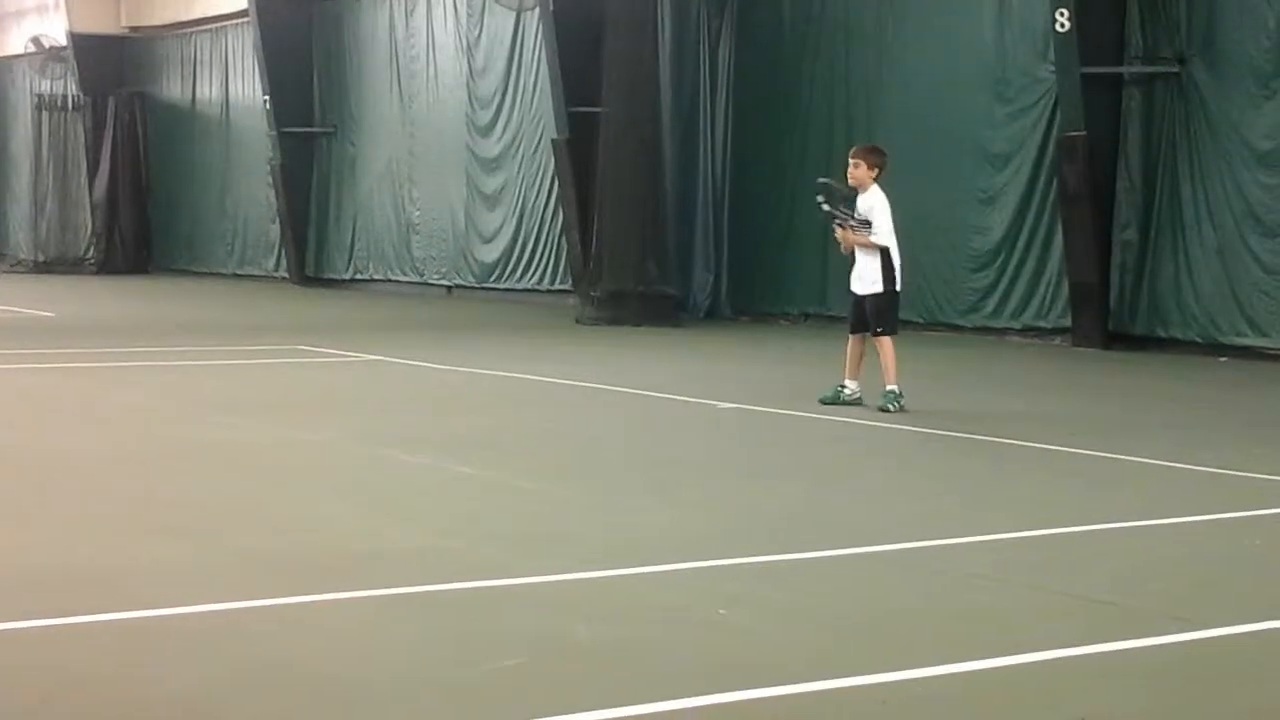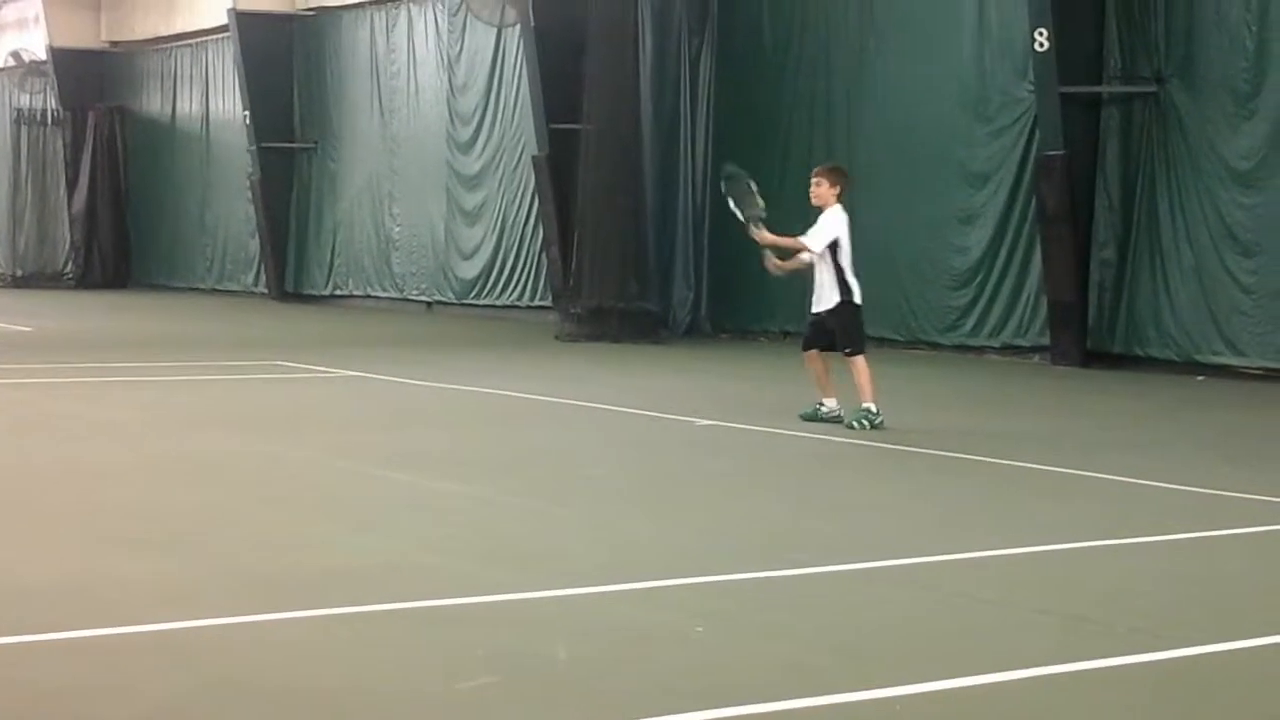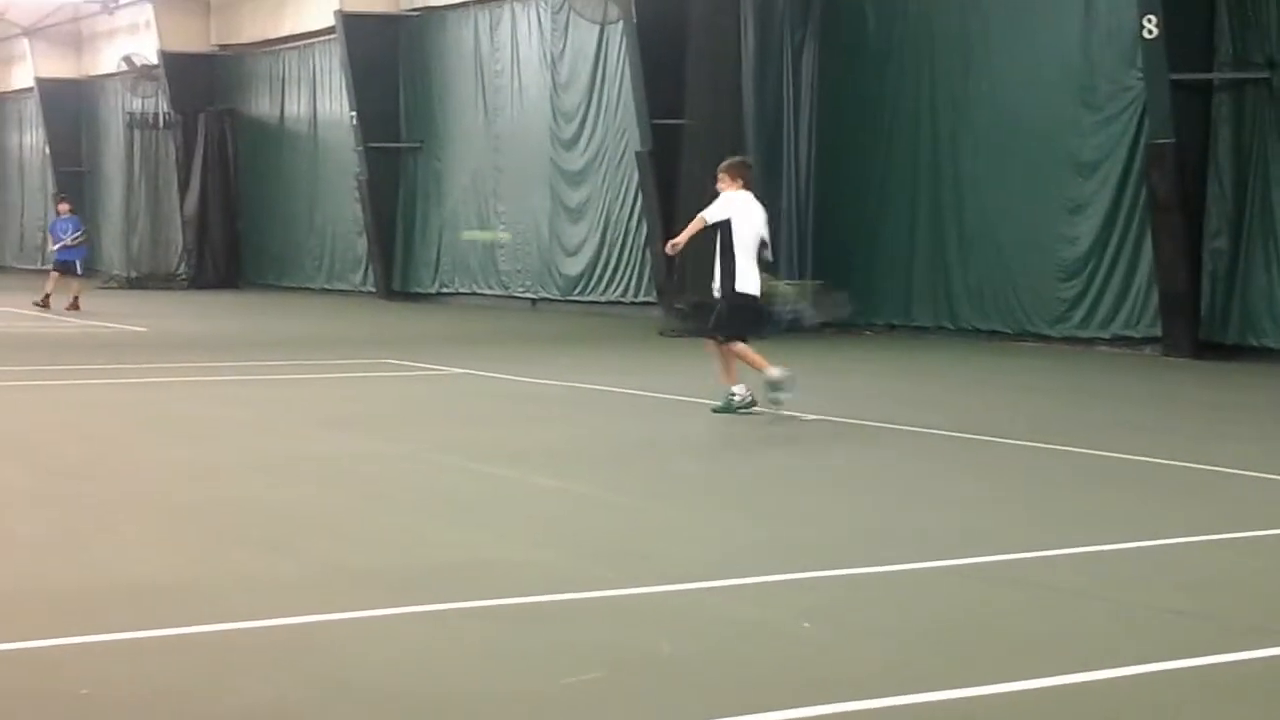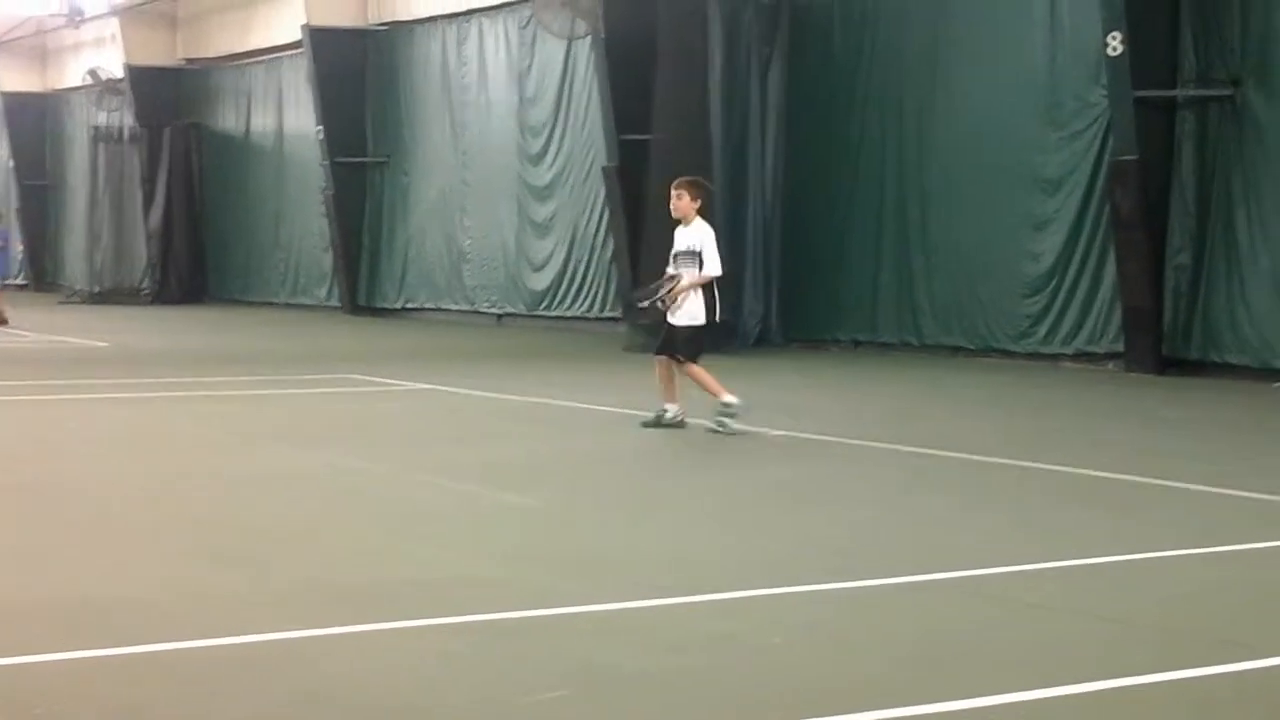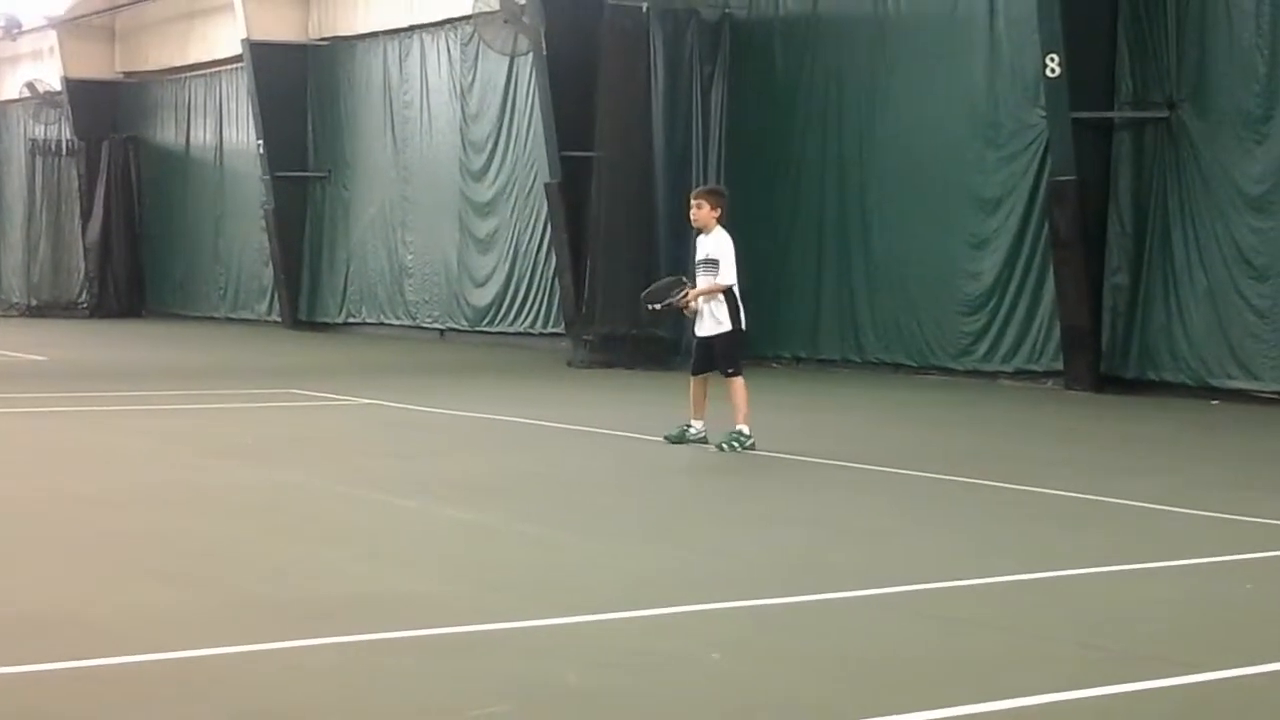
dt=1s
person 1, frame 1
left shoulder: (876, 200)
right shoulder: (861, 197)
left elbow: (881, 240)
left wrist: (852, 239)
right wrist: (848, 239)
left hip: (881, 281)
right hip: (862, 279)
left knee: (881, 335)
right knee: (855, 333)
left ankle: (893, 391)
right ankle: (851, 388)
person 1, frame 2
left shoulder: (834, 217)
right shoulder: (825, 218)
left elbow: (806, 244)
right elbow: (811, 256)
left wrist: (771, 239)
right wrist: (782, 265)
left hip: (843, 298)
right hip: (824, 300)
left knee: (853, 353)
right knee: (811, 350)
left ankle: (870, 409)
right ankle: (829, 405)
person 1, frame 3
left shoulder: (730, 199)
right shoulder: (758, 209)
left elbow: (705, 217)
right elbow: (764, 250)
left wrist: (682, 237)
left hip: (735, 286)
right hip: (746, 286)
left knee: (729, 341)
right knee: (716, 339)
left ankle: (774, 375)
right ankle: (739, 394)
person 1, frame 4
left shoulder: (704, 231)
right shoulder: (679, 232)
left elbow: (712, 271)
left wrist: (685, 286)
right wrist: (668, 294)
left hip: (698, 311)
right hip: (679, 309)
left knee: (686, 364)
right knee: (662, 357)
left ankle: (729, 403)
right ankle: (671, 411)
person 1, frame 5
left shoulder: (723, 240)
right shoulder: (701, 240)
left elbow: (726, 280)
left wrist: (696, 293)
right wrist: (693, 302)
left hip: (725, 320)
right hip: (704, 321)
left knee: (732, 374)
right knee: (698, 373)
left ankle: (743, 431)
right ankle: (696, 427)
